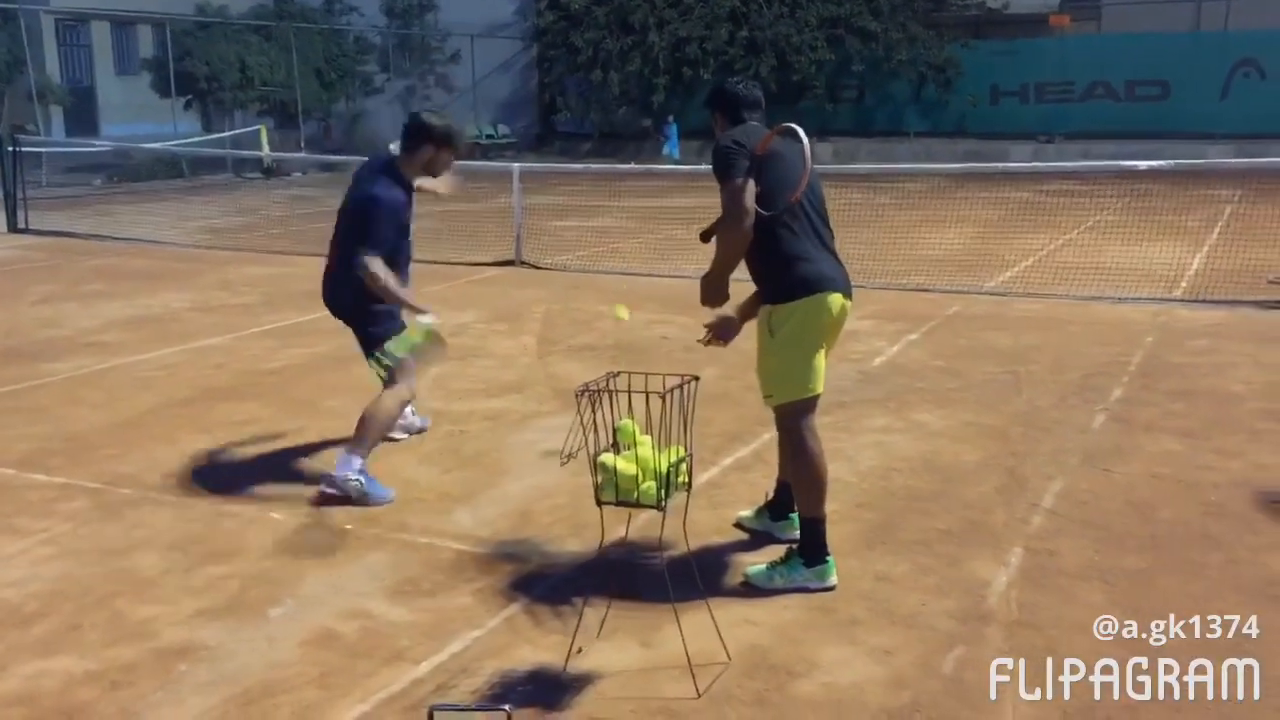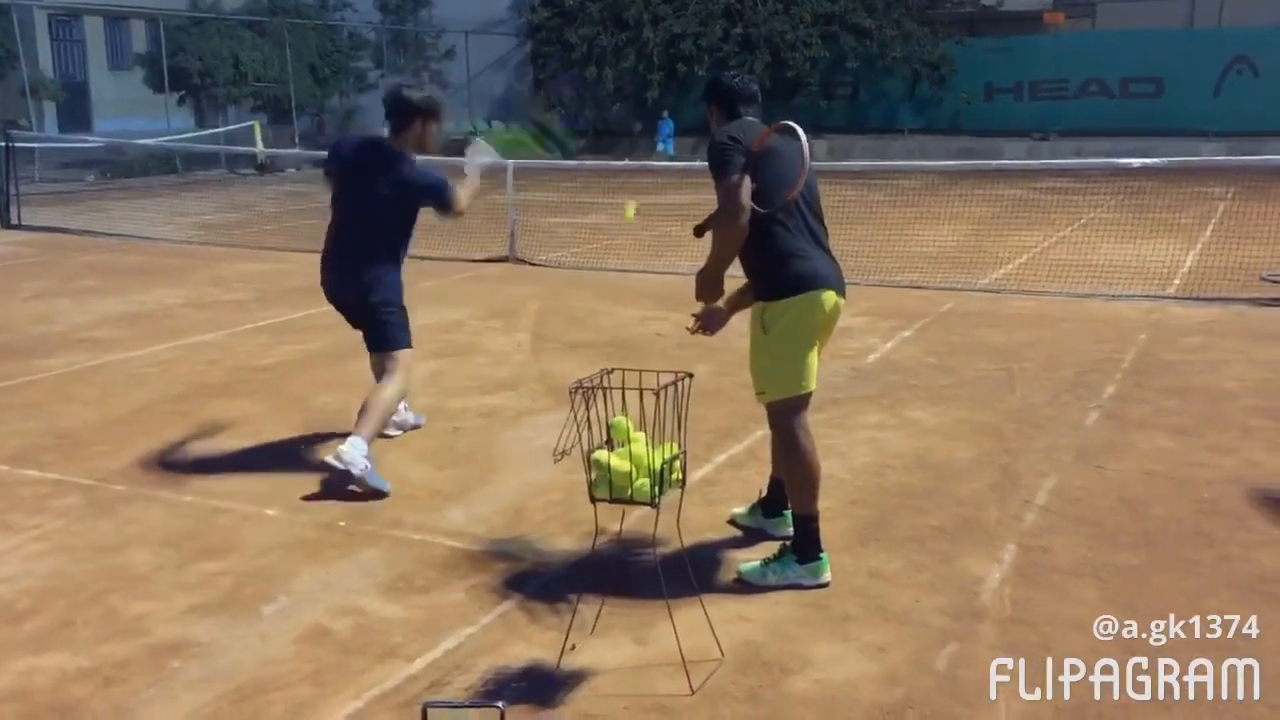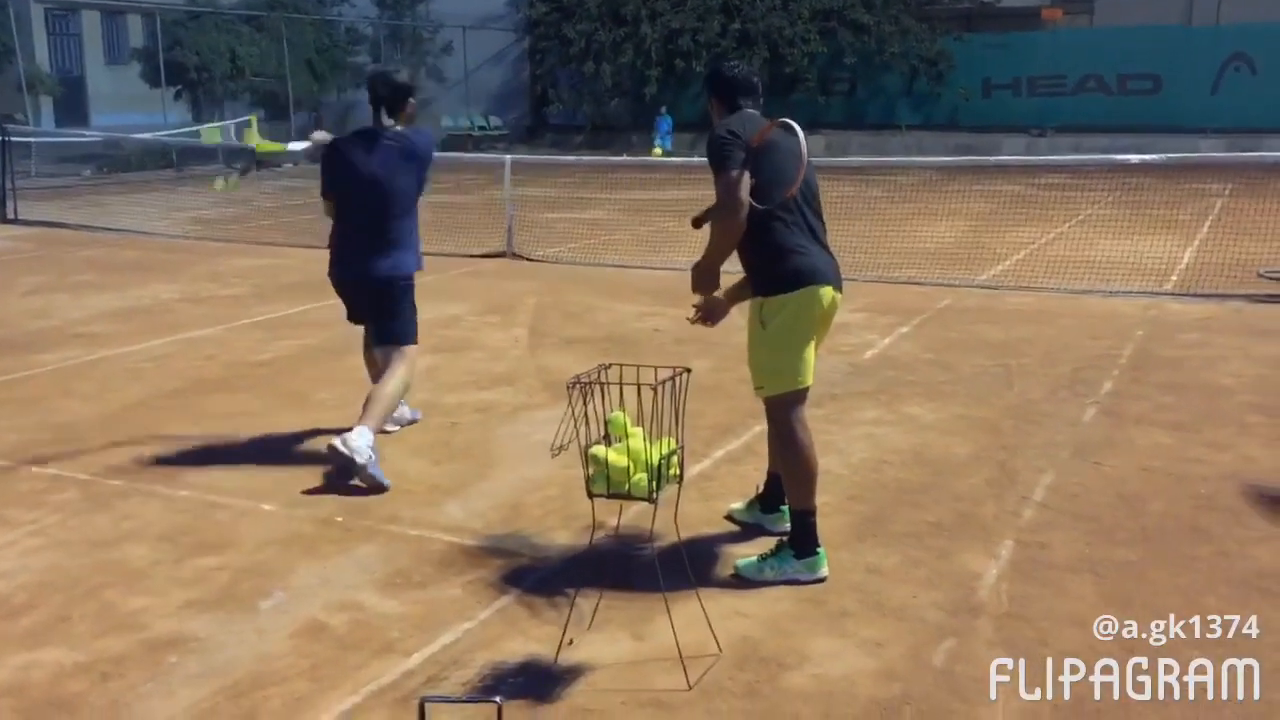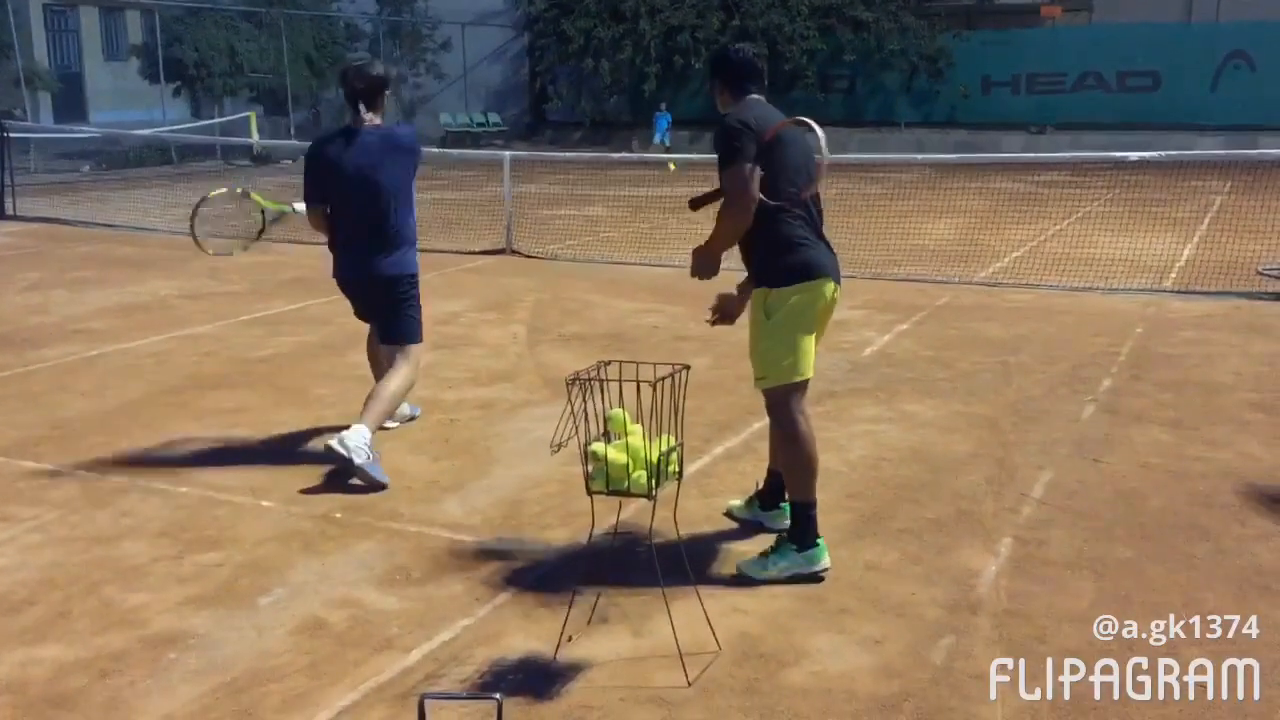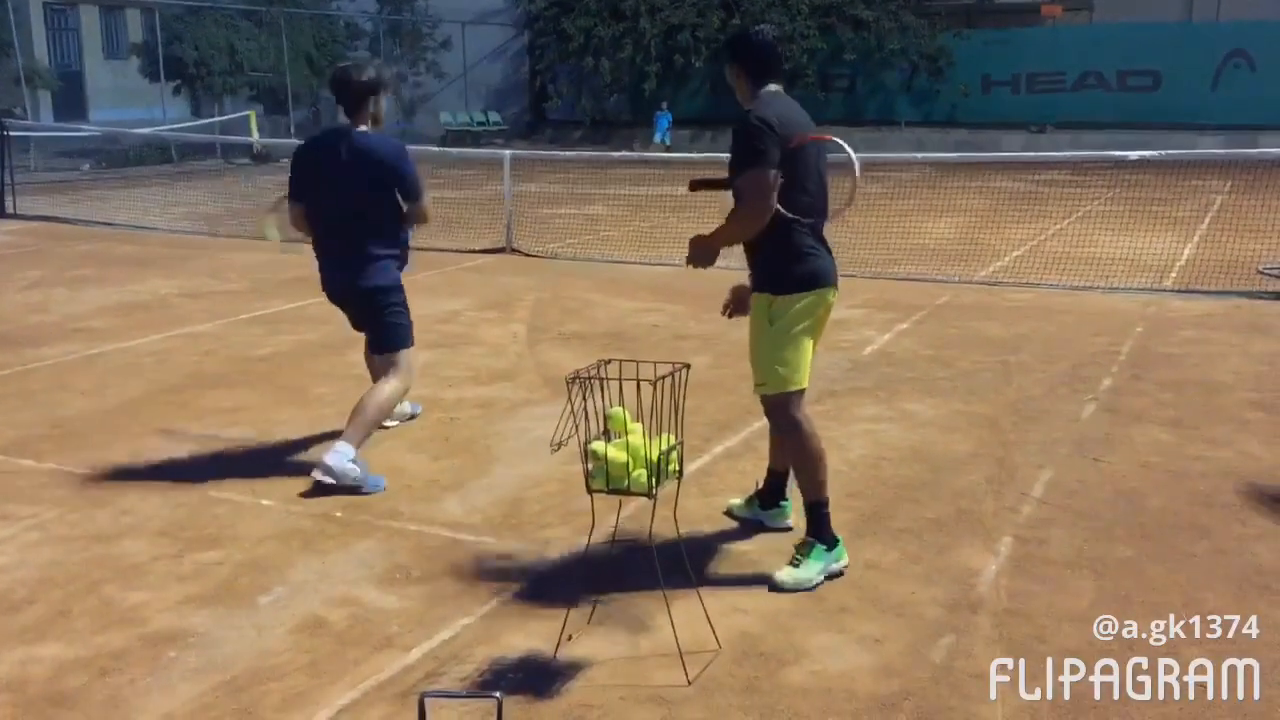
dt=0.2s
person 1, frame 1
left shoulder: (732, 145)
right shoulder: (787, 149)
left elbow: (741, 218)
left wrist: (715, 278)
right wrist: (739, 317)
left hip: (800, 296)
right hip: (830, 288)
left knee: (796, 417)
right knee: (790, 410)
left ankle: (814, 558)
right ankle: (781, 511)
person 1, frame 2
left shoulder: (728, 140)
right shoulder: (783, 145)
left elbow: (737, 214)
left wrist: (710, 273)
right wrist: (727, 307)
left hip: (794, 293)
right hip: (824, 285)
left knee: (789, 414)
right knee: (783, 407)
left ankle: (807, 555)
right ankle: (775, 507)
person 1, frame 3
left shoulder: (728, 135)
right shoulder: (783, 138)
left elbow: (735, 210)
left wrist: (707, 267)
right wrist: (728, 297)
left hip: (790, 288)
right hip: (820, 279)
left knee: (786, 409)
right knee: (780, 403)
left ankle: (804, 549)
right ankle: (772, 503)
person 1, frame 4
left shoulder: (736, 125)
right shoulder: (784, 126)
left elbow: (743, 204)
left wrist: (709, 253)
right wrist: (744, 291)
left hip: (789, 282)
right hip: (815, 273)
left knee: (786, 402)
right knee: (782, 398)
left ankle: (804, 539)
right ankle: (772, 500)
person 1, frame 5
left shoulder: (756, 122)
right shoulder: (795, 117)
left elbow: (759, 209)
left wrist: (711, 242)
right wrist: (754, 283)
left hip: (790, 285)
right hip: (806, 276)
left knee: (787, 405)
right knee: (780, 398)
left ankle: (824, 542)
right ankle: (772, 499)
person 2, frame 1
left shoulder: (380, 168)
right shoulder: (386, 201)
right elbow: (370, 267)
left wrist: (432, 185)
right wrist: (413, 306)
left hip: (345, 290)
right hip: (362, 298)
left knee: (390, 351)
right knee: (402, 381)
left ankle: (399, 417)
right ankle: (347, 470)
person 2, frame 2
left shoulder: (347, 148)
right shoulder: (417, 177)
right elbow: (456, 206)
right wrist: (473, 175)
left hip: (335, 276)
right hip: (375, 282)
left knee: (384, 339)
right knee: (398, 370)
left ankle: (390, 413)
right ankle: (354, 450)
person 2, frame 3
left shoulder: (341, 149)
right shoulder: (422, 145)
left elbow: (331, 208)
left hip: (345, 269)
right hip: (393, 270)
left knee: (376, 332)
right knee: (401, 363)
left ankle: (389, 409)
right ankle: (359, 439)
person 2, frame 4
left shoulder: (321, 152)
right shoulder: (406, 140)
left elbow: (318, 220)
left hip: (349, 269)
right hip: (395, 266)
left knee: (379, 329)
right knee: (406, 363)
left ankle: (388, 406)
right ankle: (356, 438)
person 2, frame 5
left shoulder: (307, 152)
right shoulder: (391, 152)
left elbow: (298, 219)
right elbow: (419, 214)
left hip: (335, 275)
right hip: (378, 275)
left knee: (377, 341)
right knee: (398, 373)
left ankle: (387, 408)
right ankle: (340, 460)
